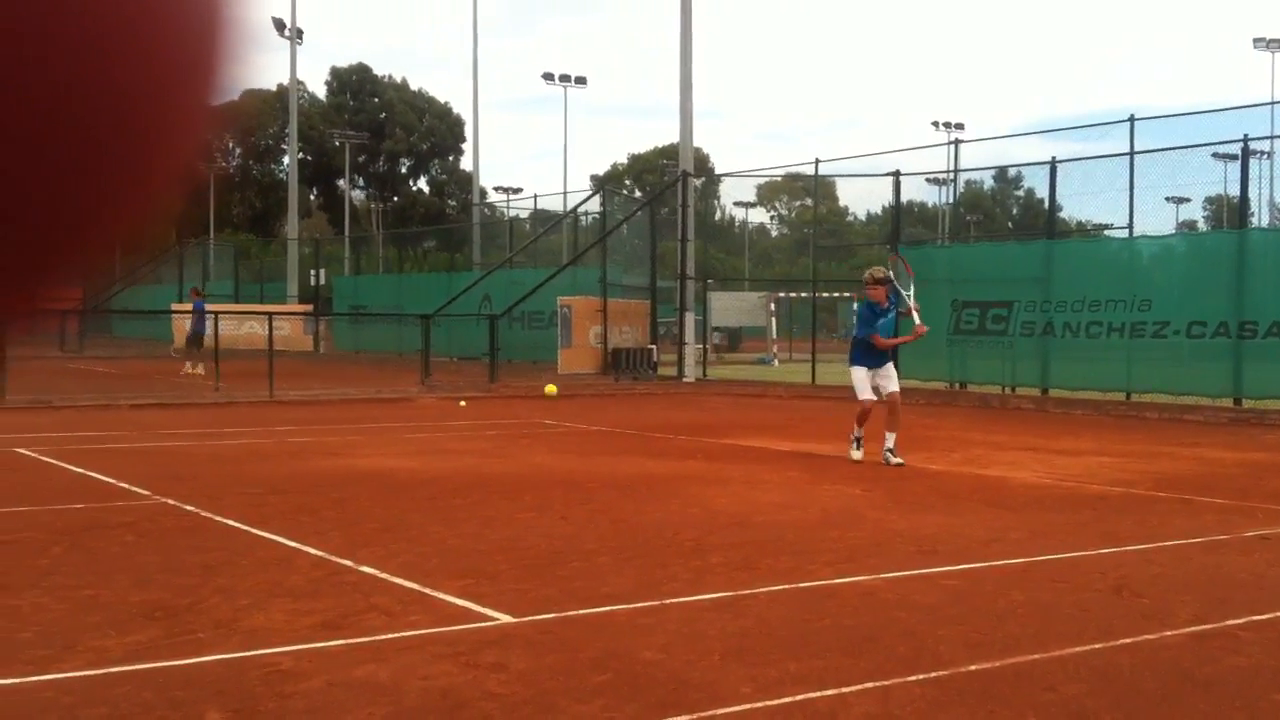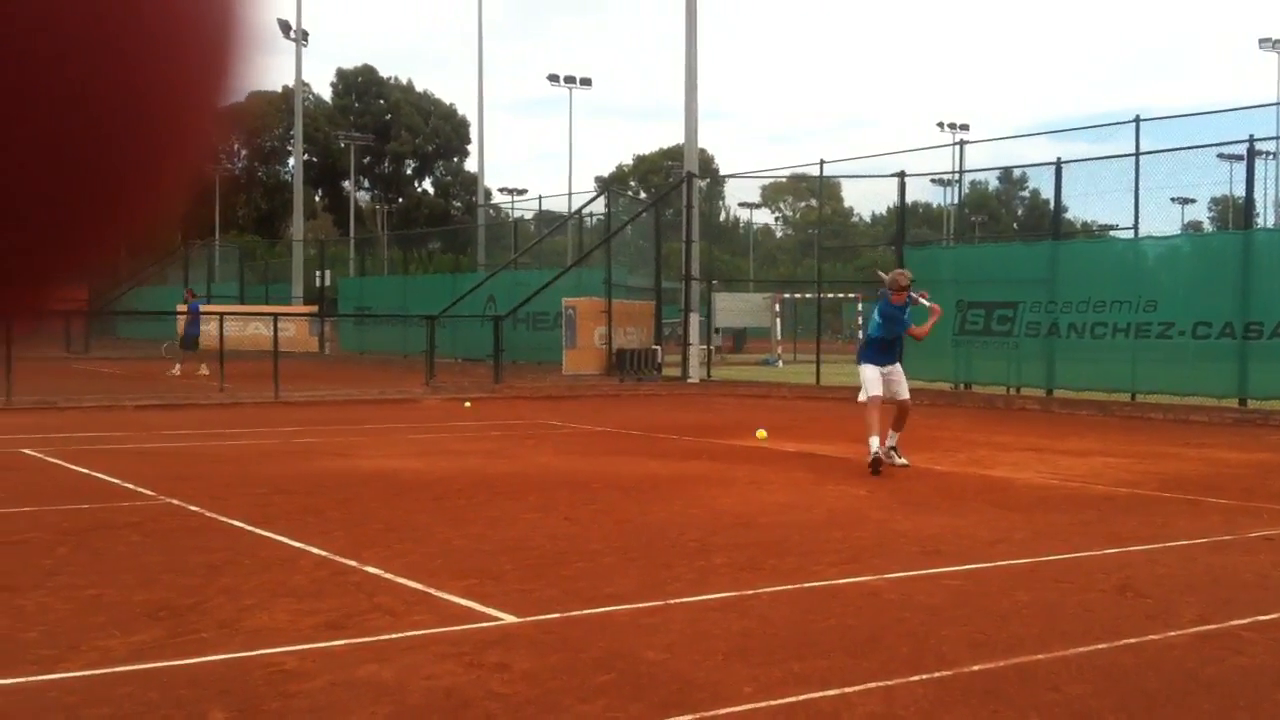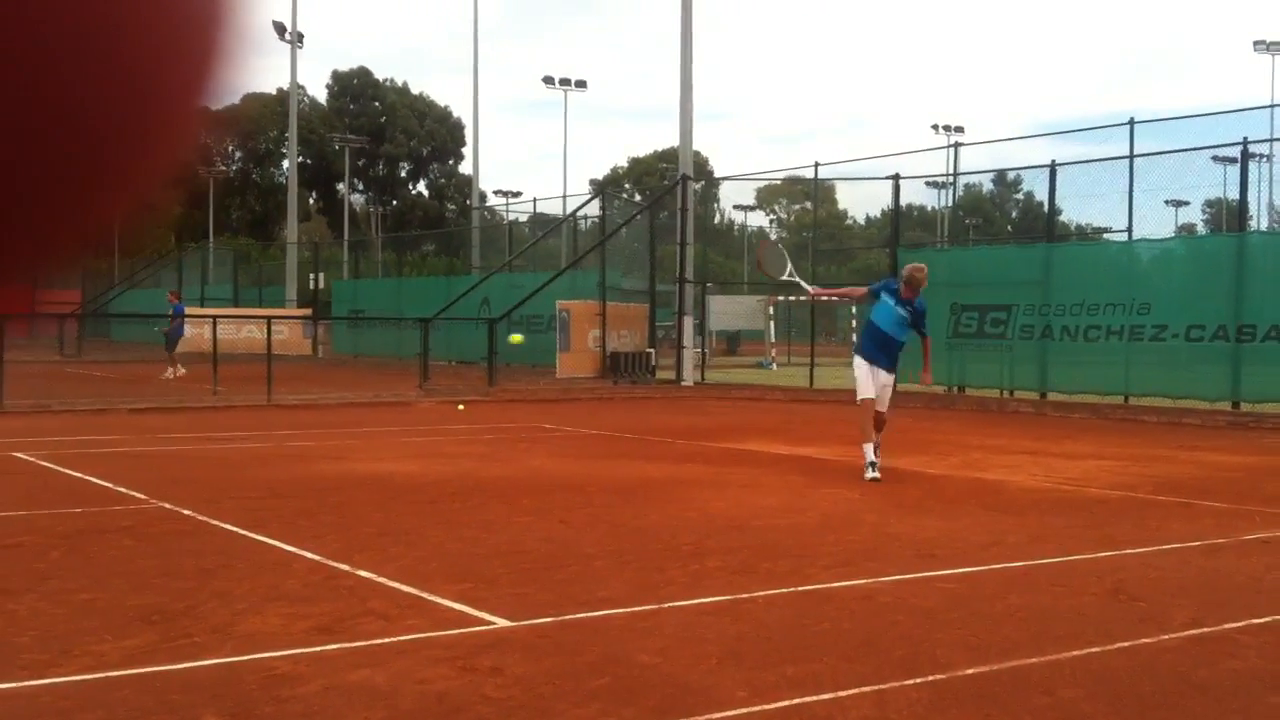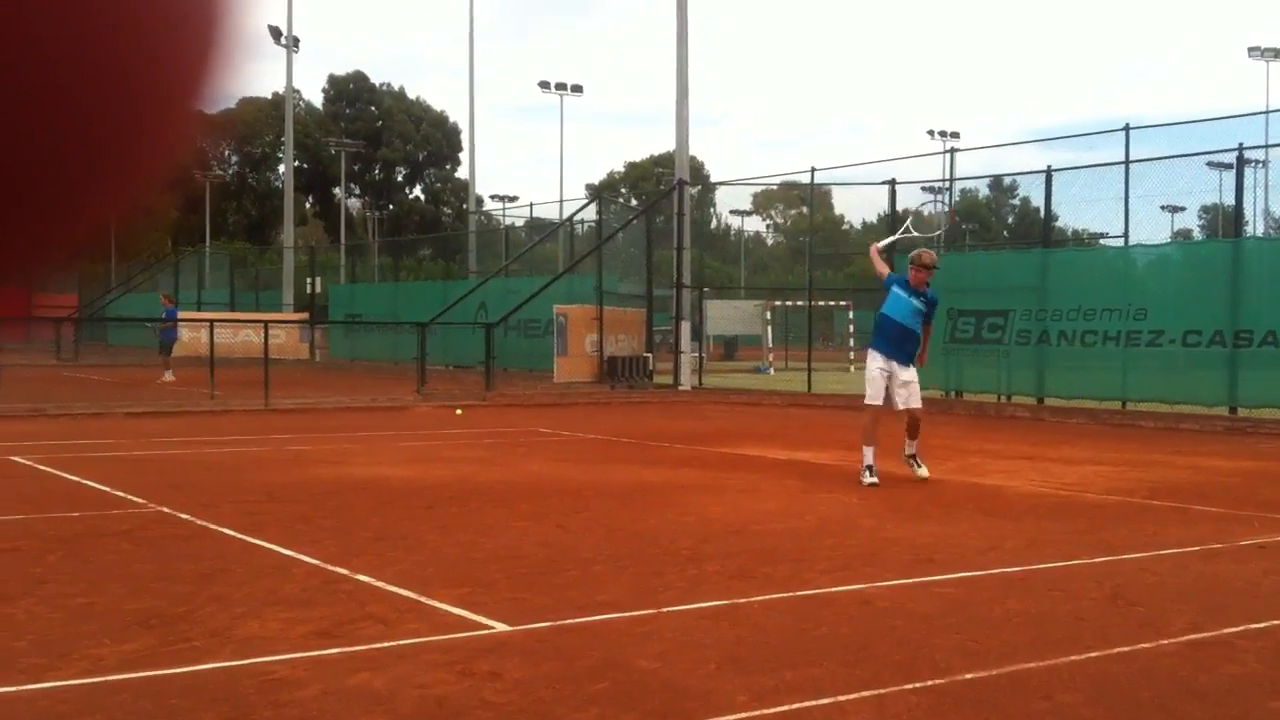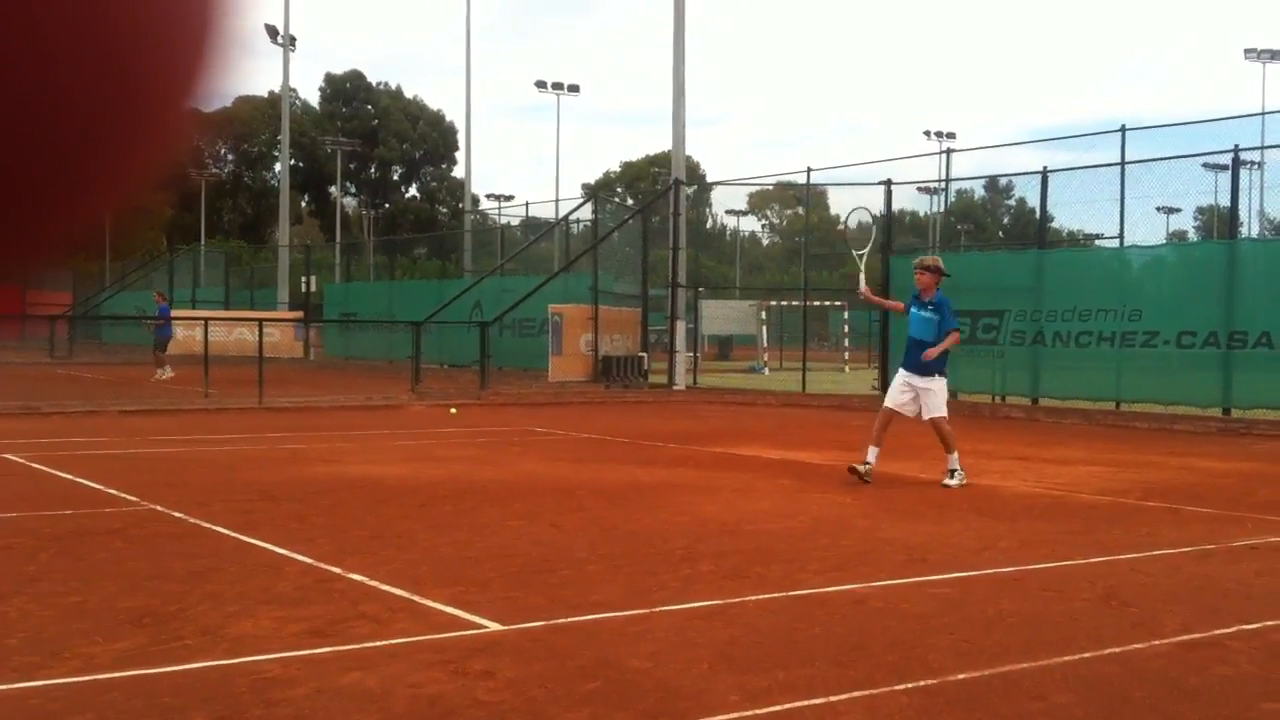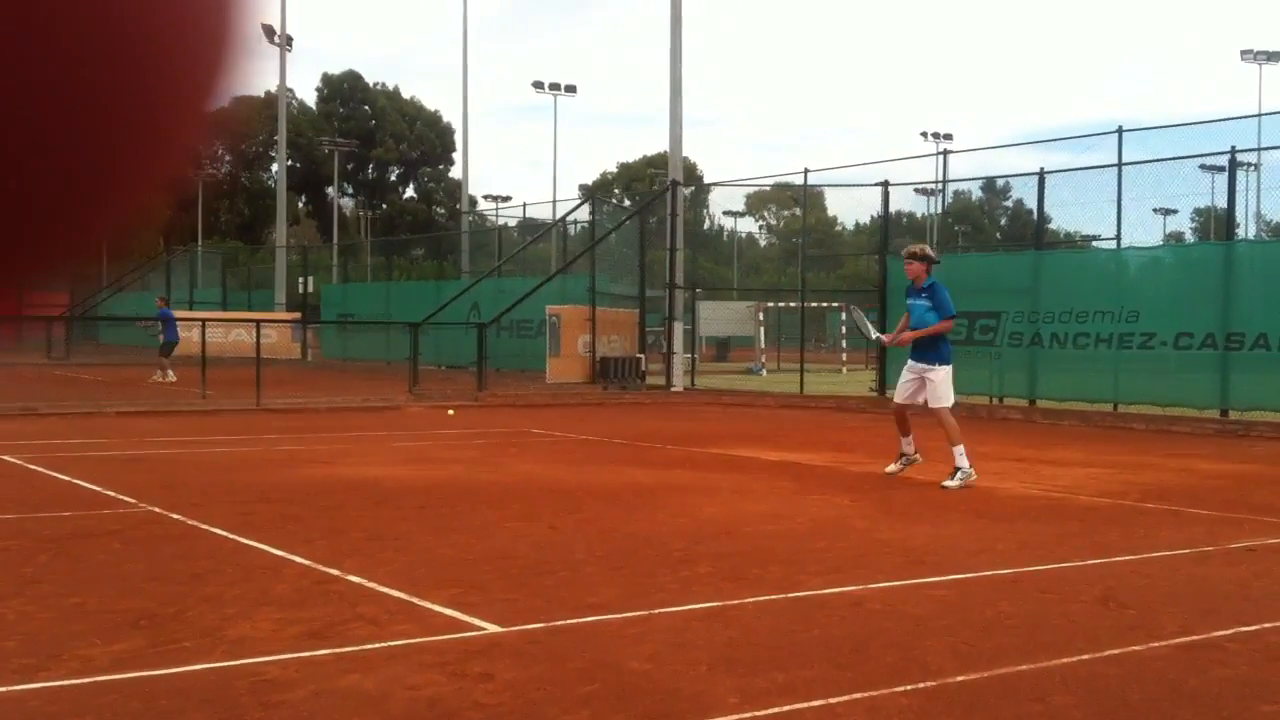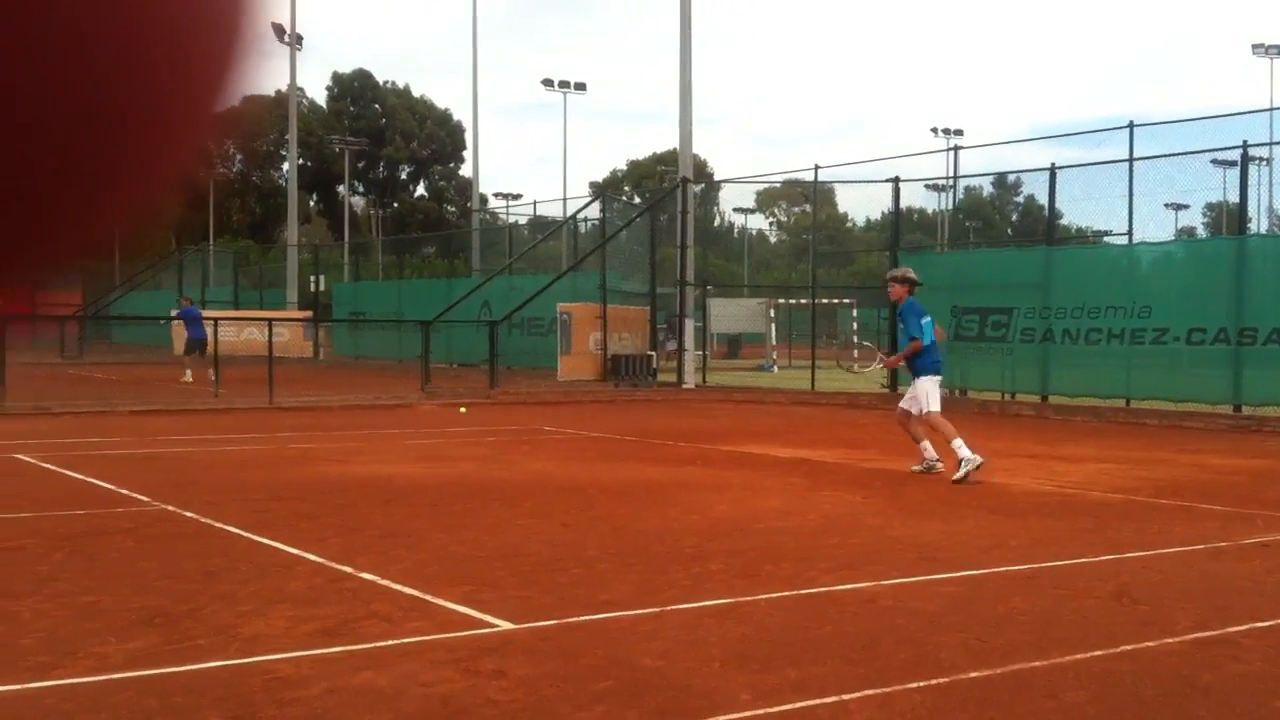
dt=0.3s
person 1, frame 1
left shoulder: (892, 299)
right shoulder: (865, 311)
right elbow: (880, 343)
left wrist: (910, 312)
right wrist: (910, 337)
left hip: (883, 362)
right hip: (861, 363)
left knee: (894, 400)
right knee: (867, 405)
left ankle: (888, 449)
right ankle: (857, 437)
person 1, frame 2
left shoulder: (903, 300)
right shoulder: (888, 310)
right elbow: (916, 333)
left wrist: (918, 297)
right wrist: (934, 317)
left hip: (891, 360)
right hip: (870, 359)
left knee: (904, 404)
right knee: (875, 400)
left ankle: (891, 446)
right ankle: (876, 452)
person 1, frame 3
left shoulder: (918, 308)
right shoulder: (888, 287)
left elbow: (925, 338)
right elbow: (860, 292)
left wrist: (926, 369)
right wrist: (825, 292)
left hip: (886, 365)
right hip: (864, 358)
left knee: (880, 414)
right knee: (868, 404)
left ankle: (875, 442)
right ankle: (870, 461)
person 1, frame 4
left shoulder: (929, 299)
right shoulder: (898, 282)
right elbow: (883, 270)
left wrist: (923, 351)
right wrist: (874, 251)
left hip: (904, 363)
right hip: (878, 356)
left knee: (915, 413)
right knee: (873, 410)
left ankle: (911, 454)
right ankle: (868, 465)
person 1, frame 5
left shoulder: (942, 304)
right shoulder: (916, 299)
left elbow: (955, 335)
right elbow: (901, 307)
left wrist: (937, 349)
right wrist: (872, 298)
left hip: (931, 375)
right hip: (907, 372)
left knee: (938, 422)
right knee: (885, 414)
left ankle: (955, 470)
right ankle: (868, 464)
person 1, frame 6
left shoulder: (937, 289)
right shoulder: (911, 290)
left elbow: (949, 323)
left wrist: (913, 334)
right wrist: (894, 335)
left hip: (937, 361)
right hip: (915, 361)
left knee: (940, 411)
right knee: (897, 407)
left ankle: (964, 468)
right ankle: (908, 453)
person 1, frame 7
left shoulder: (909, 309)
right shoulder: (911, 307)
left elbow: (917, 343)
right elbow: (936, 333)
left wrist: (897, 359)
right wrist: (906, 359)
left hip: (926, 372)
right hip: (922, 372)
left knee: (930, 416)
right knee: (903, 415)
left ankle: (967, 457)
right ankle: (932, 459)
